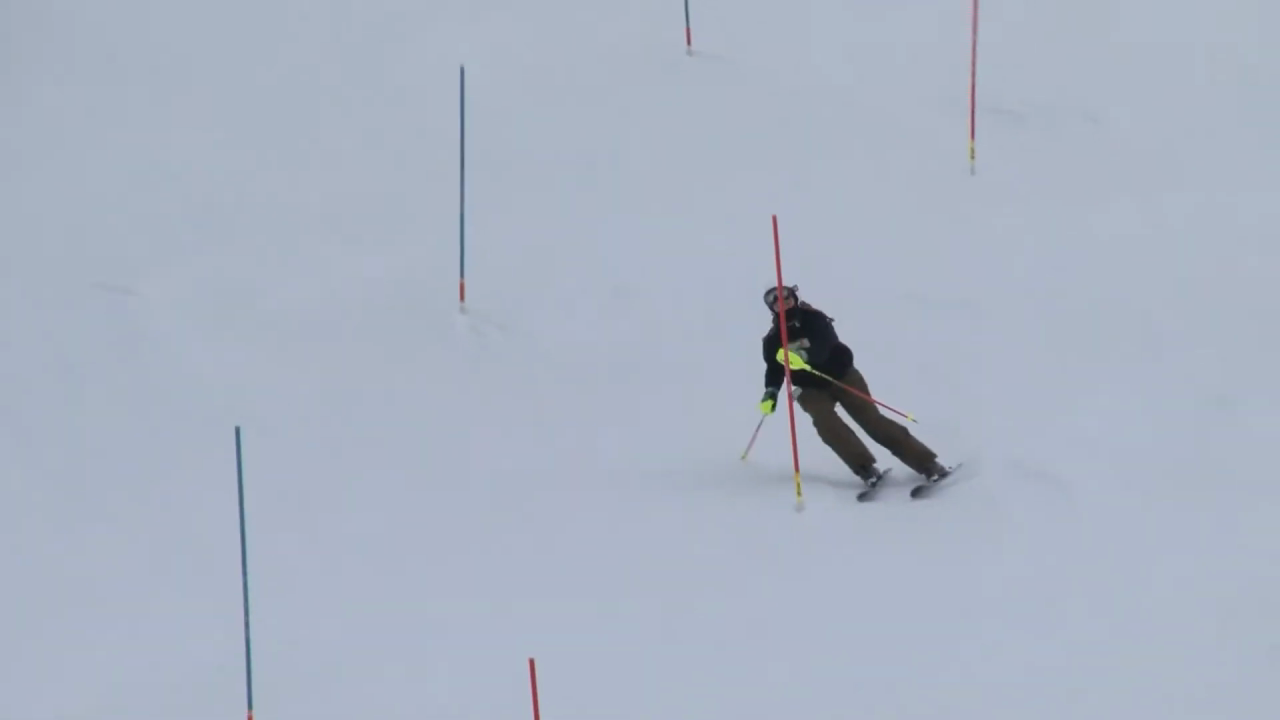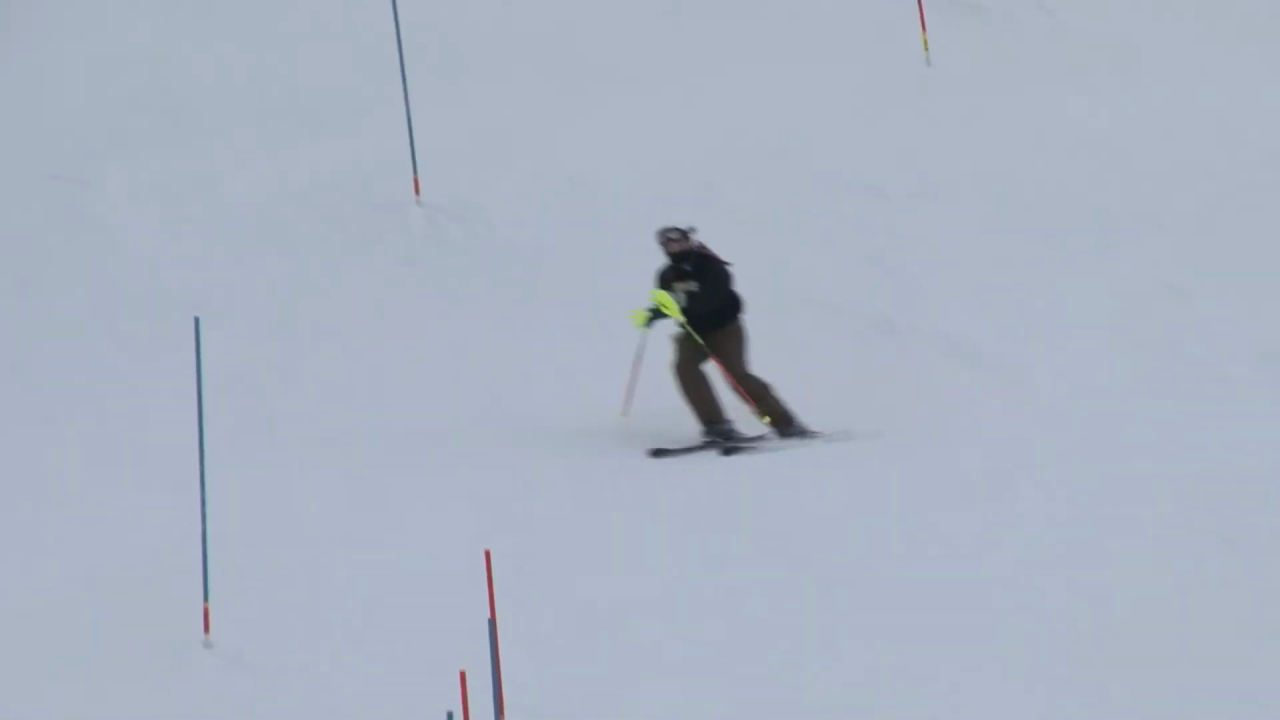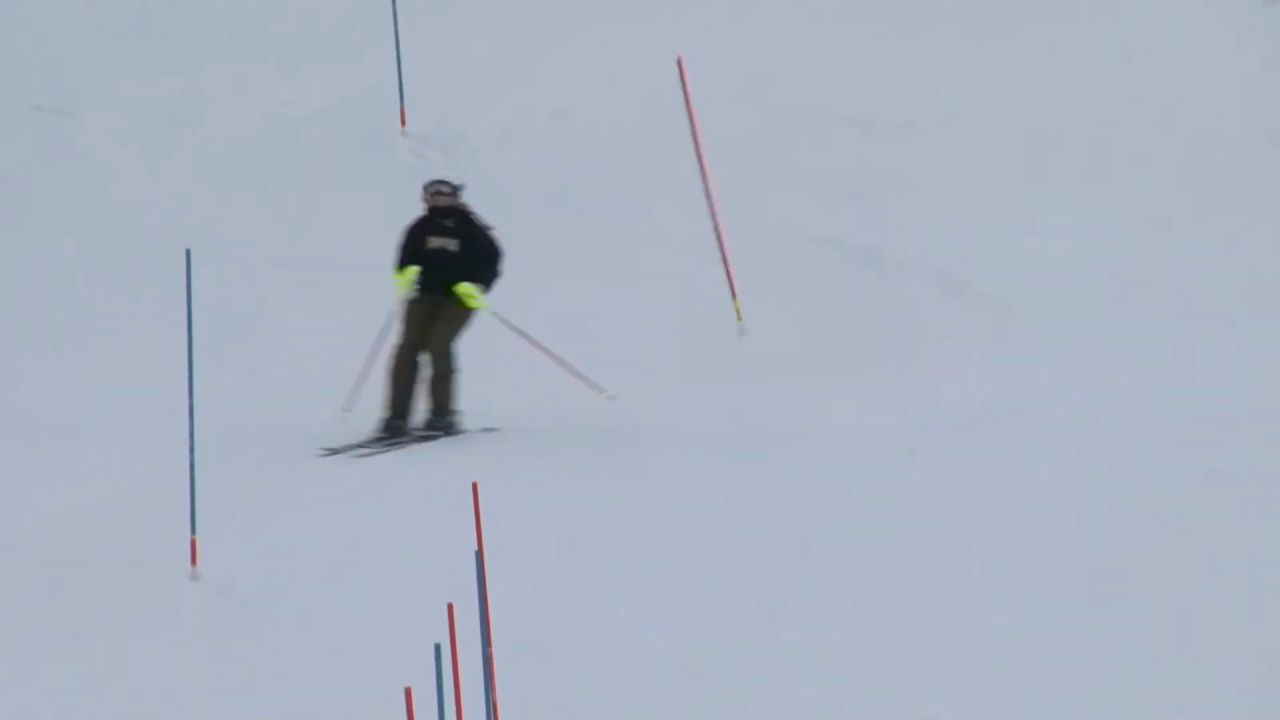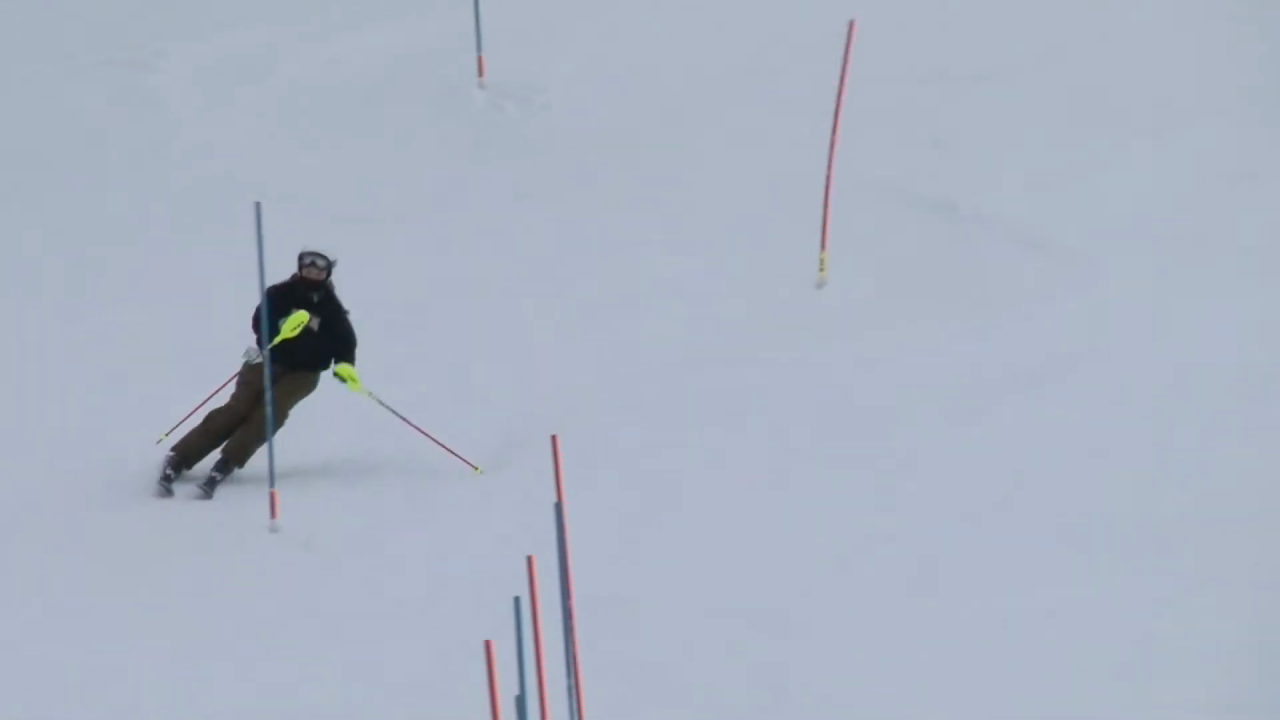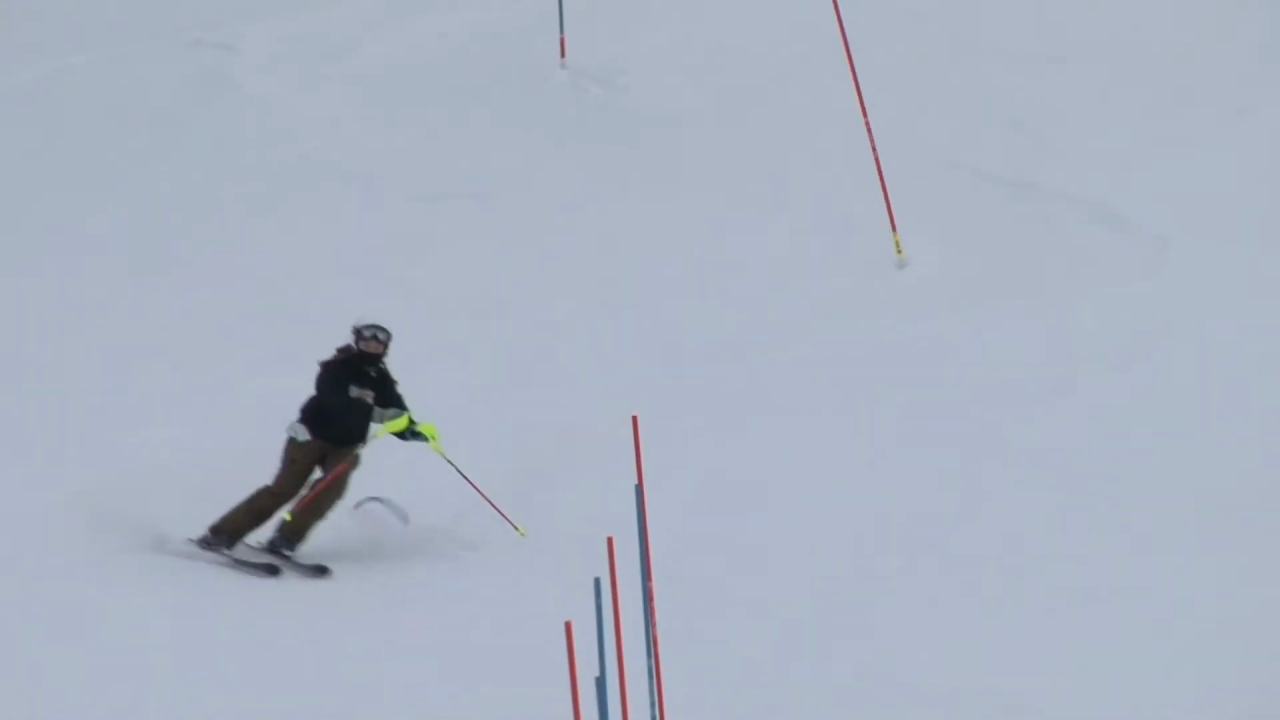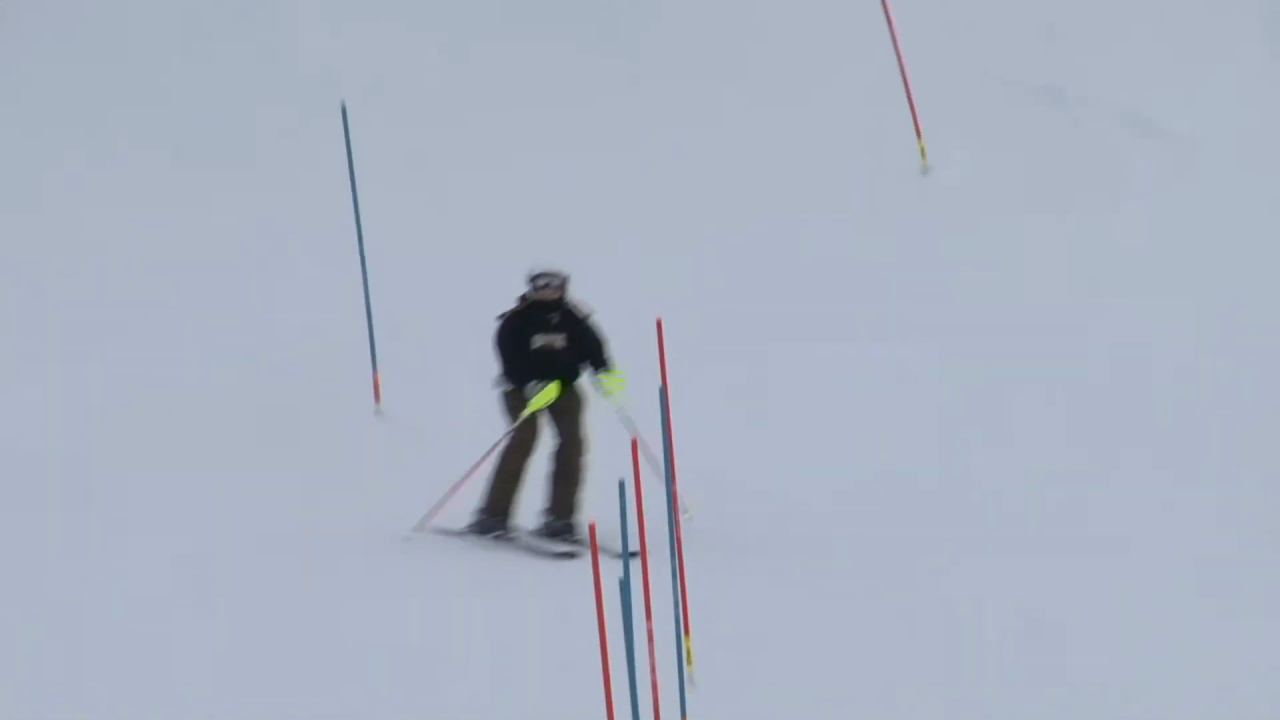
dt=0.4s
person 1, frame 1
left shoulder: (815, 321)
right shoulder: (774, 339)
left elbow: (824, 345)
right elbow: (774, 368)
left wrist: (803, 355)
right wrist: (770, 394)
left hip: (843, 376)
right hip: (811, 388)
left knee: (871, 419)
right knee: (823, 418)
left ankle: (928, 463)
right ankle: (867, 469)
person 1, frame 2
left shoulder: (709, 266)
right shoulder: (668, 275)
left elbow: (712, 295)
left wrist: (681, 299)
right wrist: (649, 314)
left hip: (725, 327)
right hip: (694, 332)
left knee: (736, 373)
right knee: (685, 365)
left ankle: (786, 424)
right ankle: (718, 427)
person 1, frame 3
left shoulder: (471, 229)
right shoulder: (421, 228)
left elbow: (490, 261)
right elbow: (407, 261)
left wrist: (477, 287)
right wrist: (407, 275)
left hip: (460, 297)
right hip: (425, 295)
left knee: (438, 343)
right knee: (408, 347)
left ankle: (442, 415)
right ankle: (397, 417)
person 1, frame 4
left shoulder: (332, 310)
right shoulder: (282, 293)
left elbow: (344, 343)
right elbow: (260, 323)
left wrist: (345, 367)
right wrist: (283, 325)
left hip: (305, 372)
right hip: (270, 360)
left knee: (275, 409)
right knee: (238, 408)
left ankle: (226, 465)
right ankle: (179, 459)
person 1, frame 5
left shoulder: (382, 382)
right shoulder: (338, 369)
left elbow: (398, 423)
right elbow: (338, 403)
left wrist: (416, 430)
right wrist: (375, 414)
left hip: (345, 446)
right hip: (311, 435)
left knee: (335, 483)
right knee: (284, 489)
left ankle: (284, 540)
right ankle: (221, 535)
person 1, frame 6
left shoulder: (572, 320)
right shoulder: (516, 322)
left elbow: (594, 351)
right elbow: (511, 363)
left wrist: (605, 374)
right wrist: (532, 386)
left hip: (564, 389)
right hip: (522, 389)
left knee: (572, 439)
right knee: (523, 440)
left ankle: (560, 520)
right ankle: (492, 516)
